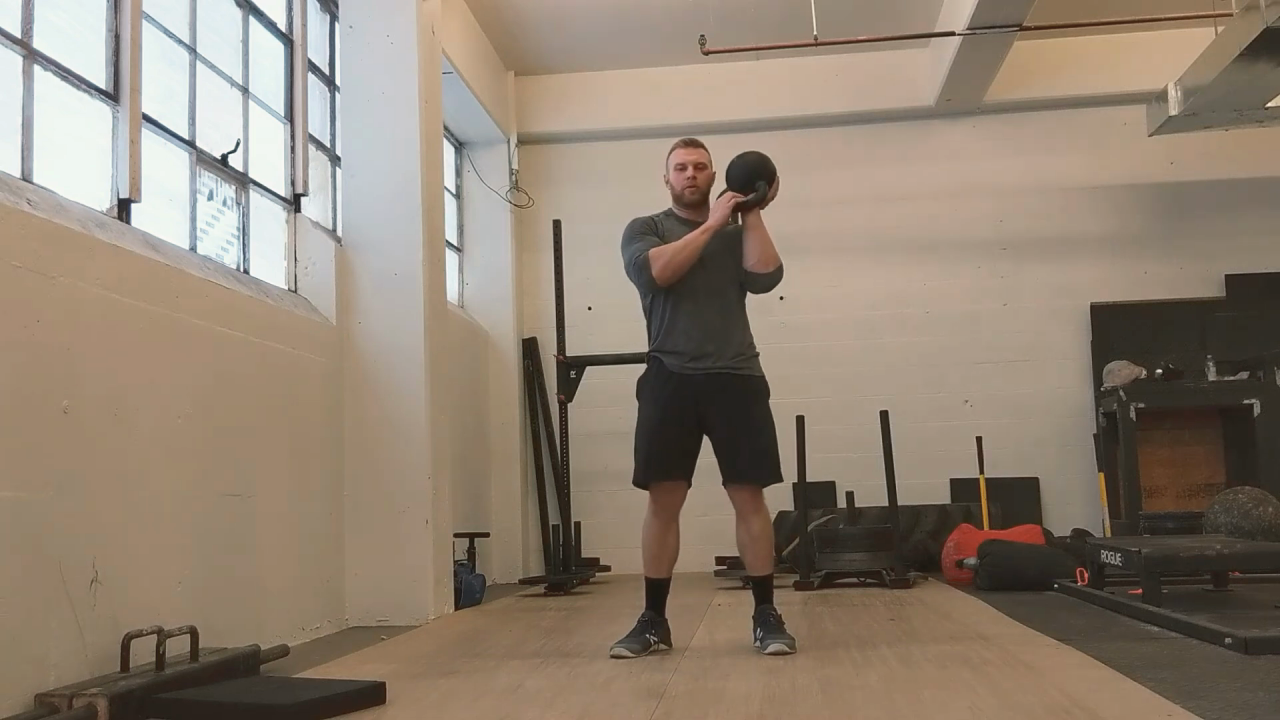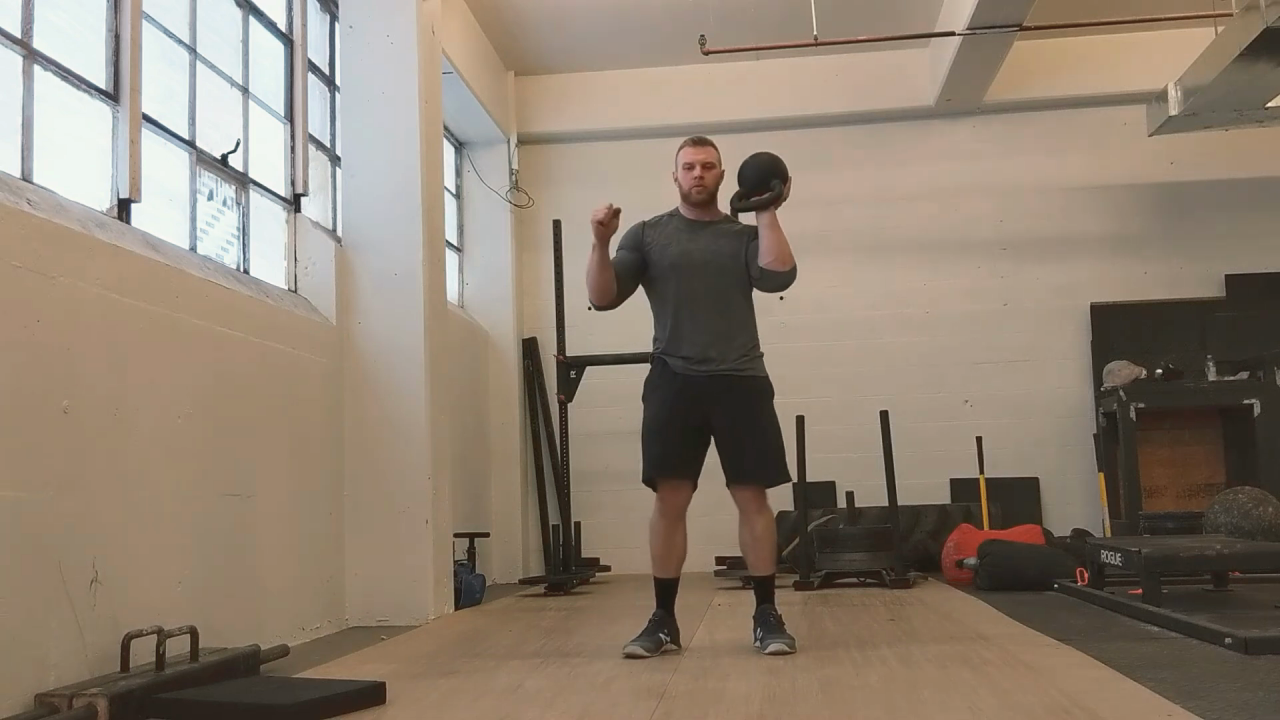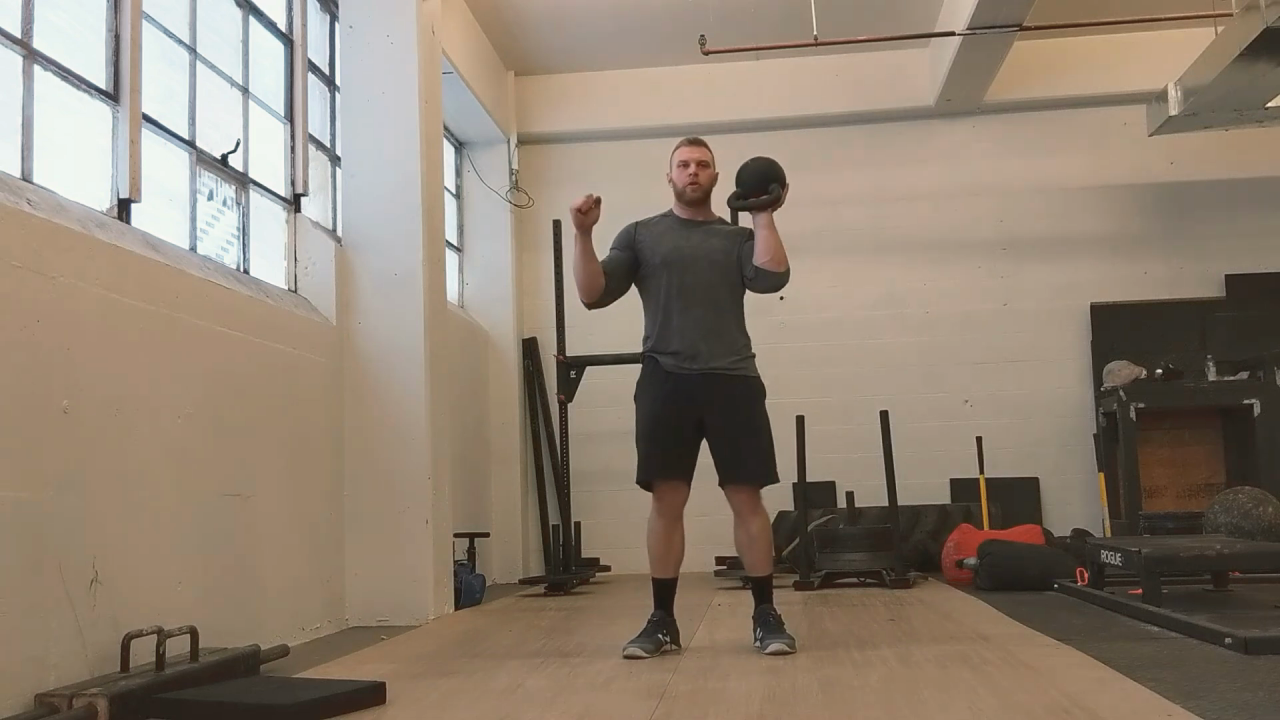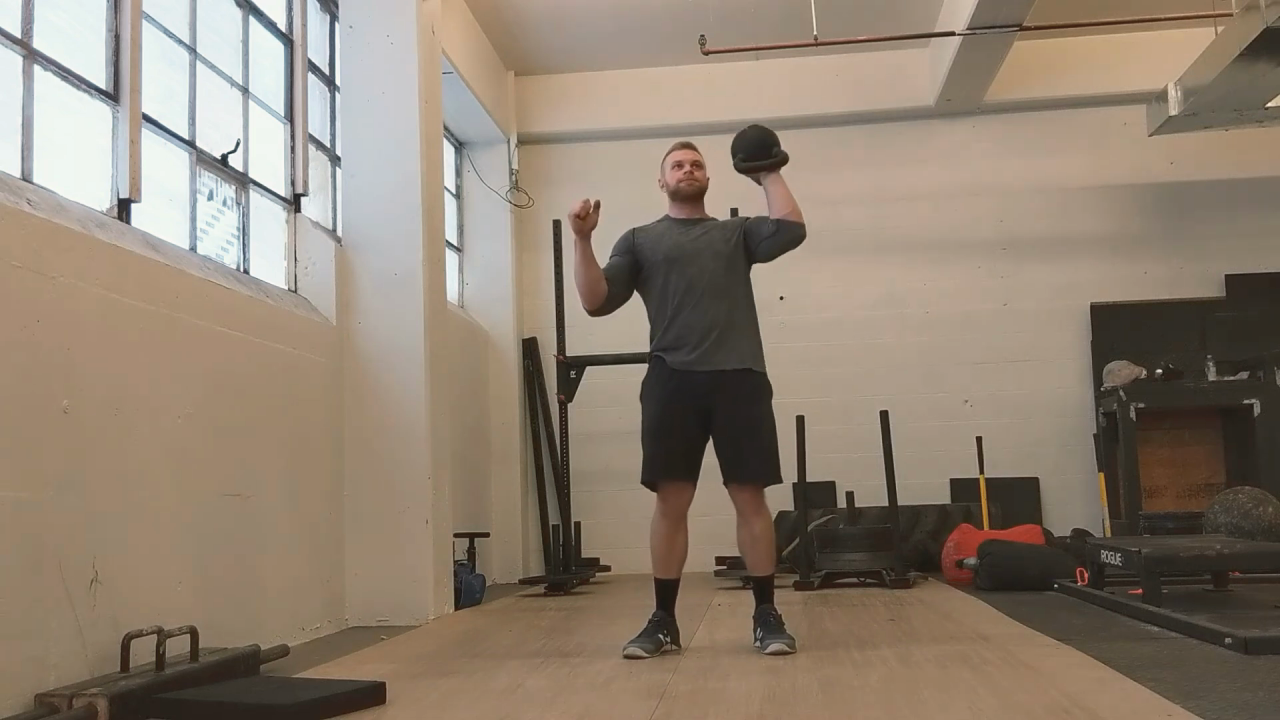
dt=0.4s
person 1, frame 1
left shoulder: (738, 234)
right shoulder: (644, 228)
left elbow: (765, 277)
right elbow: (654, 272)
left wrist: (752, 214)
right wrist: (710, 225)
left hip: (736, 379)
right hip: (670, 380)
left knee: (749, 496)
right knee: (662, 499)
left ankle: (765, 614)
right ankle: (654, 619)
person 1, frame 2
left shoulder: (745, 234)
right shoulder: (646, 233)
left elbow: (778, 276)
right elbow: (602, 297)
left wrist: (768, 212)
right wrist: (601, 242)
left hip: (739, 381)
right hip: (674, 381)
left knee: (753, 497)
right knee: (669, 499)
left ankle: (766, 614)
right ankle: (664, 619)
person 1, frame 3
left shoulder: (739, 237)
right shoulder: (641, 234)
left elbow: (772, 277)
right elbow: (593, 294)
left wrist: (764, 214)
right wrist: (583, 234)
left hip: (732, 380)
right hip: (665, 381)
left knee: (747, 497)
right knee: (666, 500)
left ankle: (765, 614)
right ankle: (662, 619)
person 1, frame 4
left shoulder: (736, 231)
right shoulder: (640, 240)
left elbow: (792, 230)
right elbow: (596, 301)
left wrist: (768, 177)
right wrist: (582, 240)
left hip: (739, 377)
right hip: (673, 380)
left knee: (750, 495)
right knee: (670, 499)
left ankle: (766, 614)
right ankle: (663, 619)
